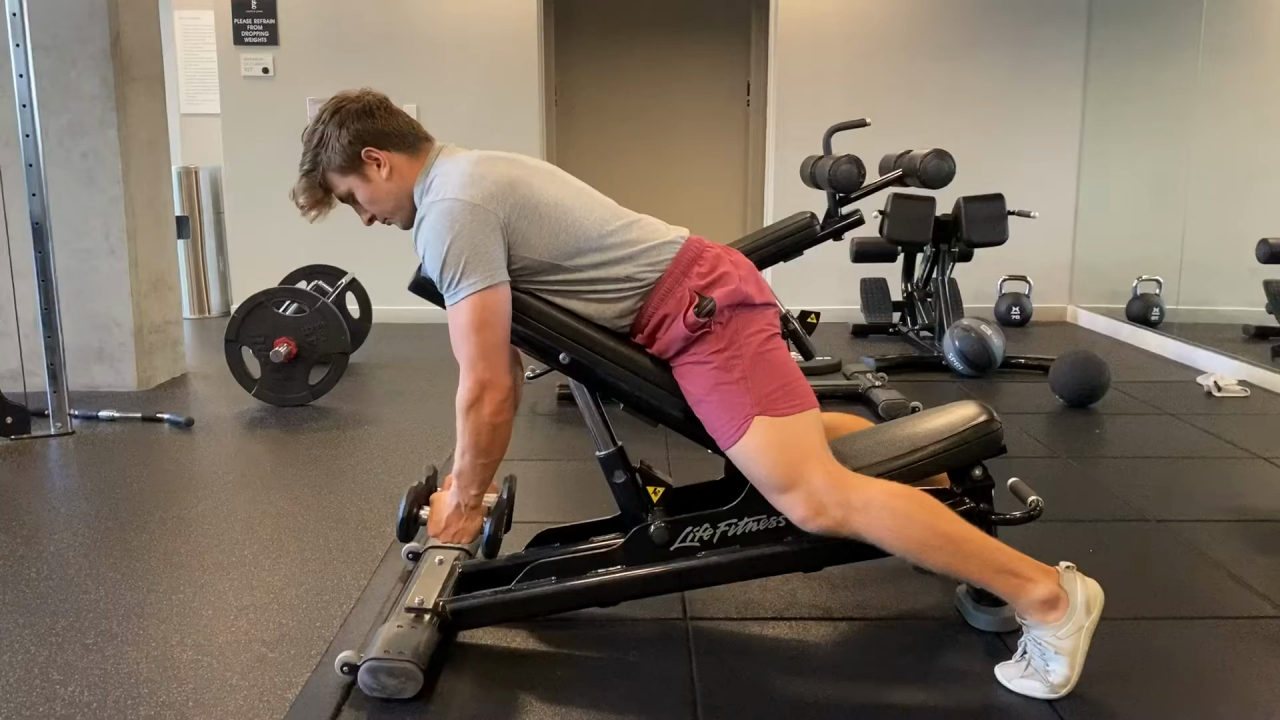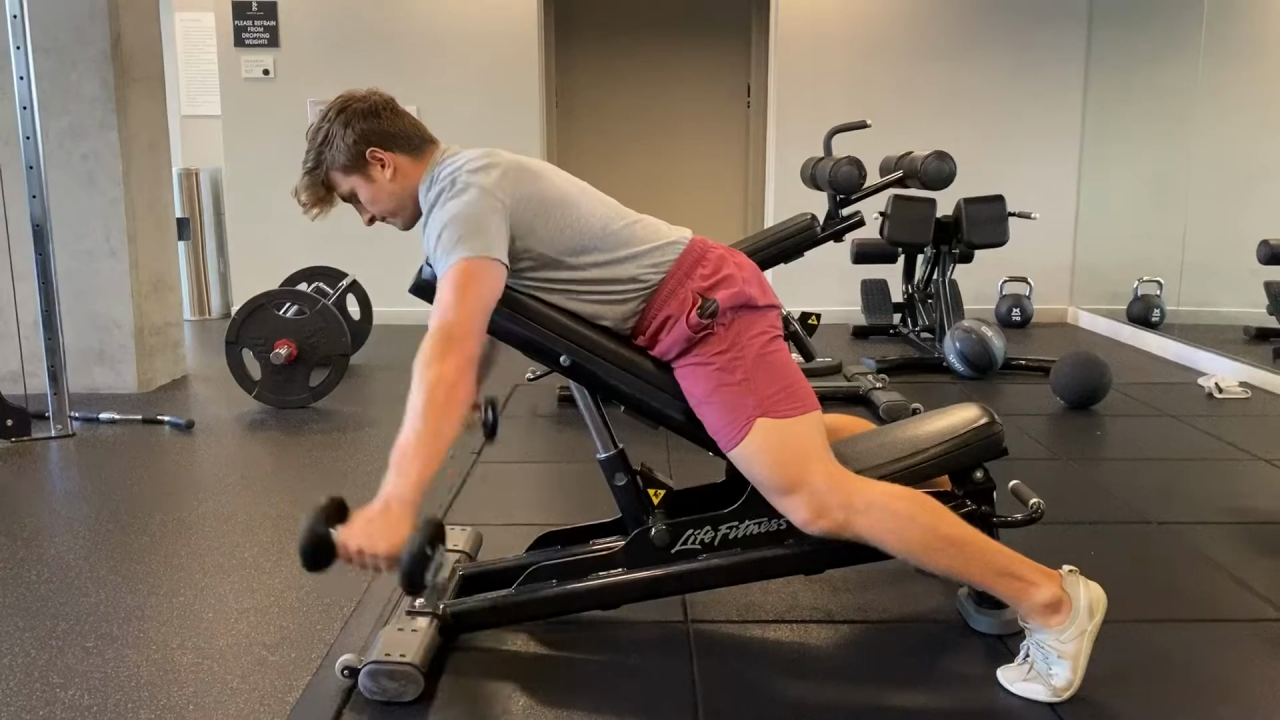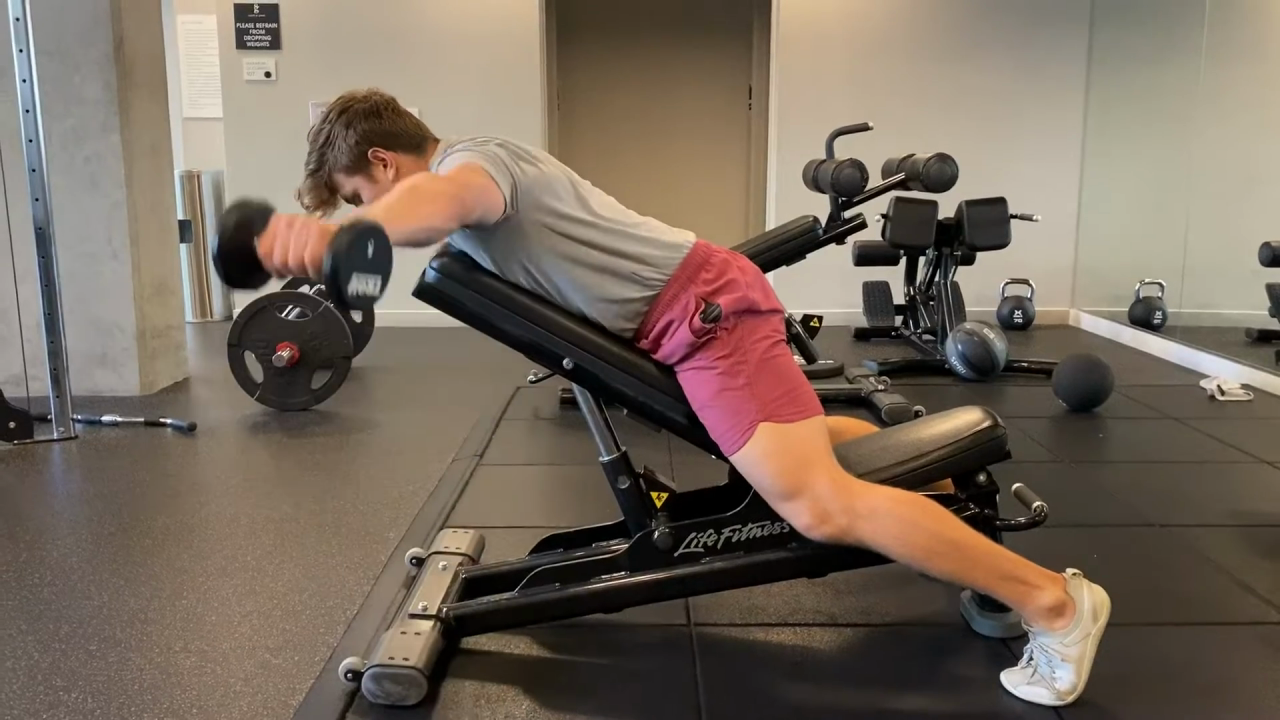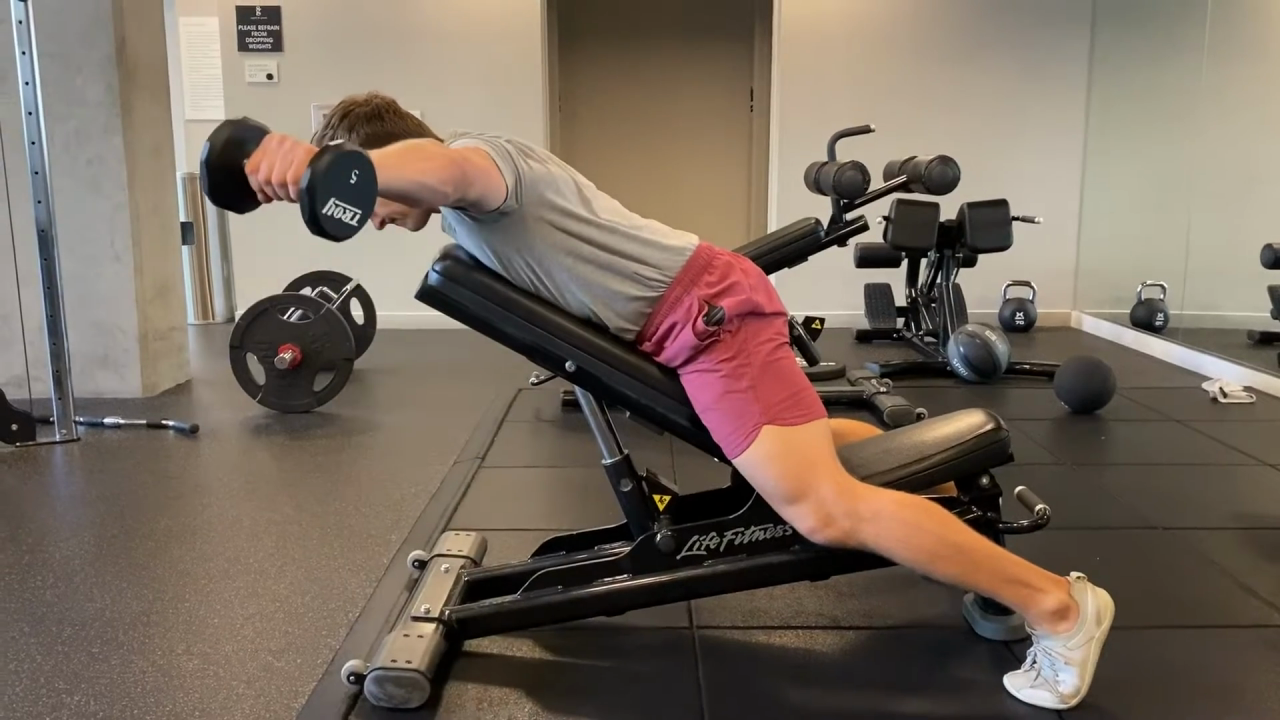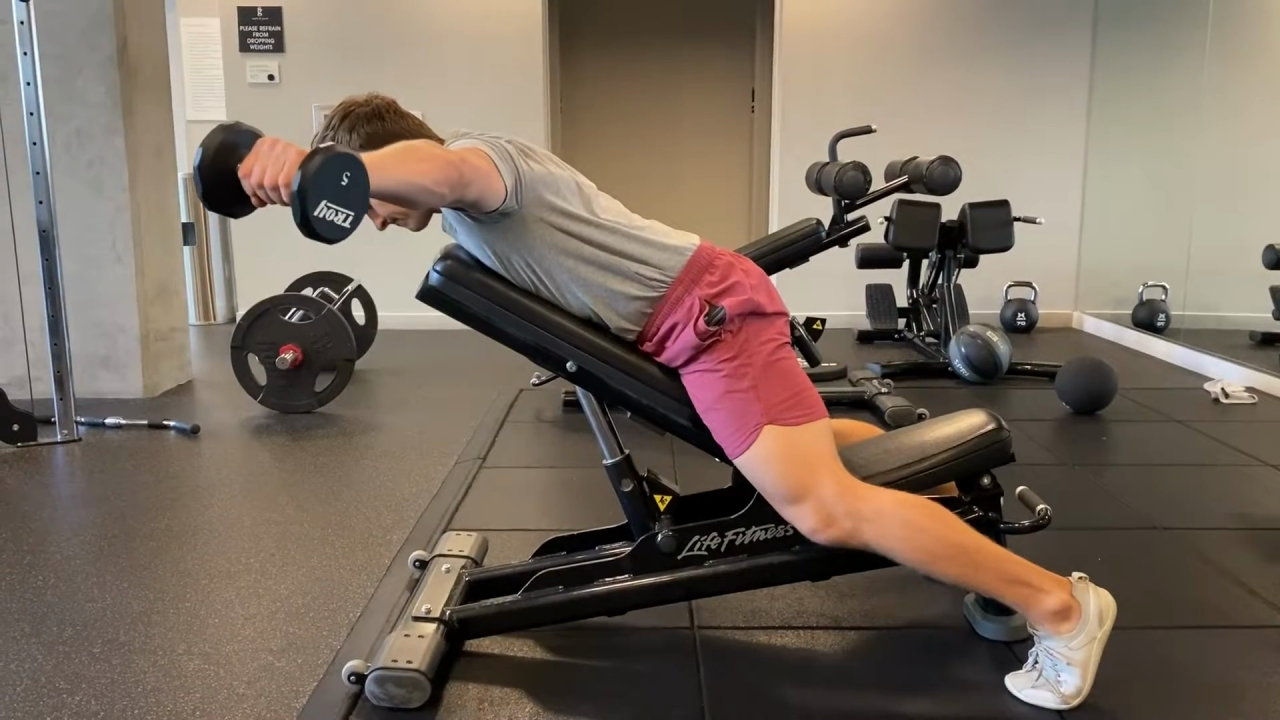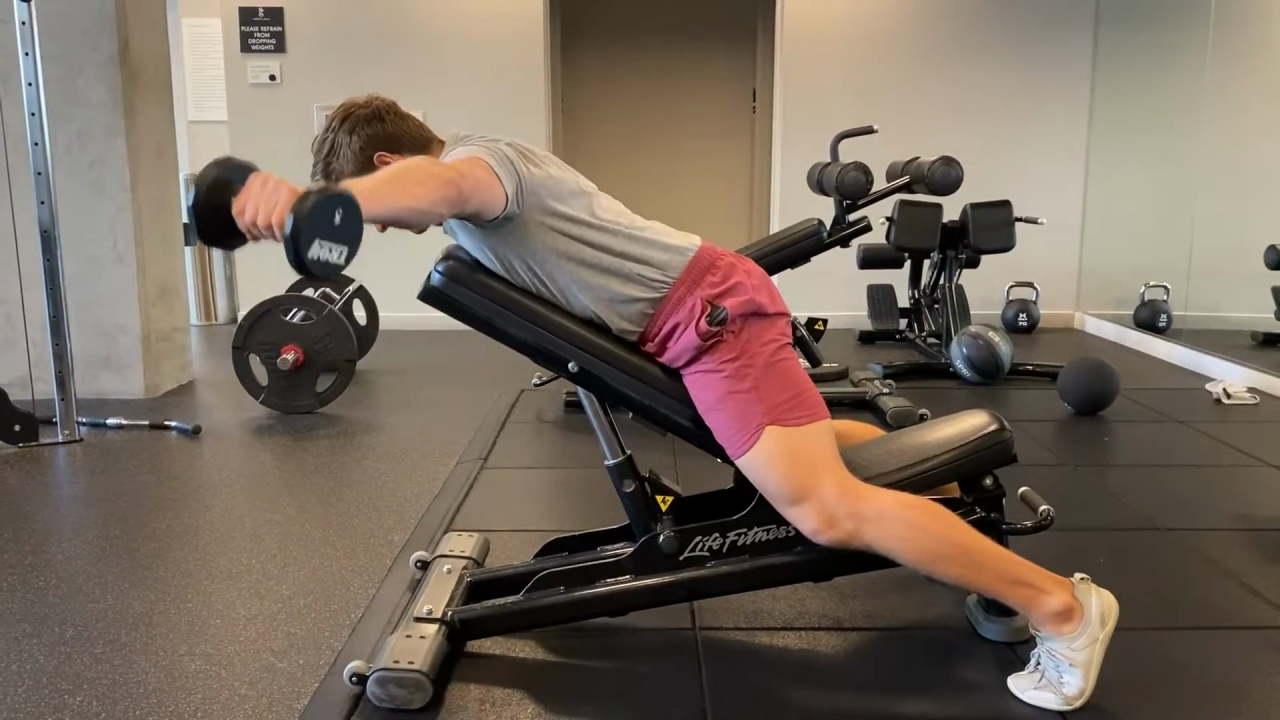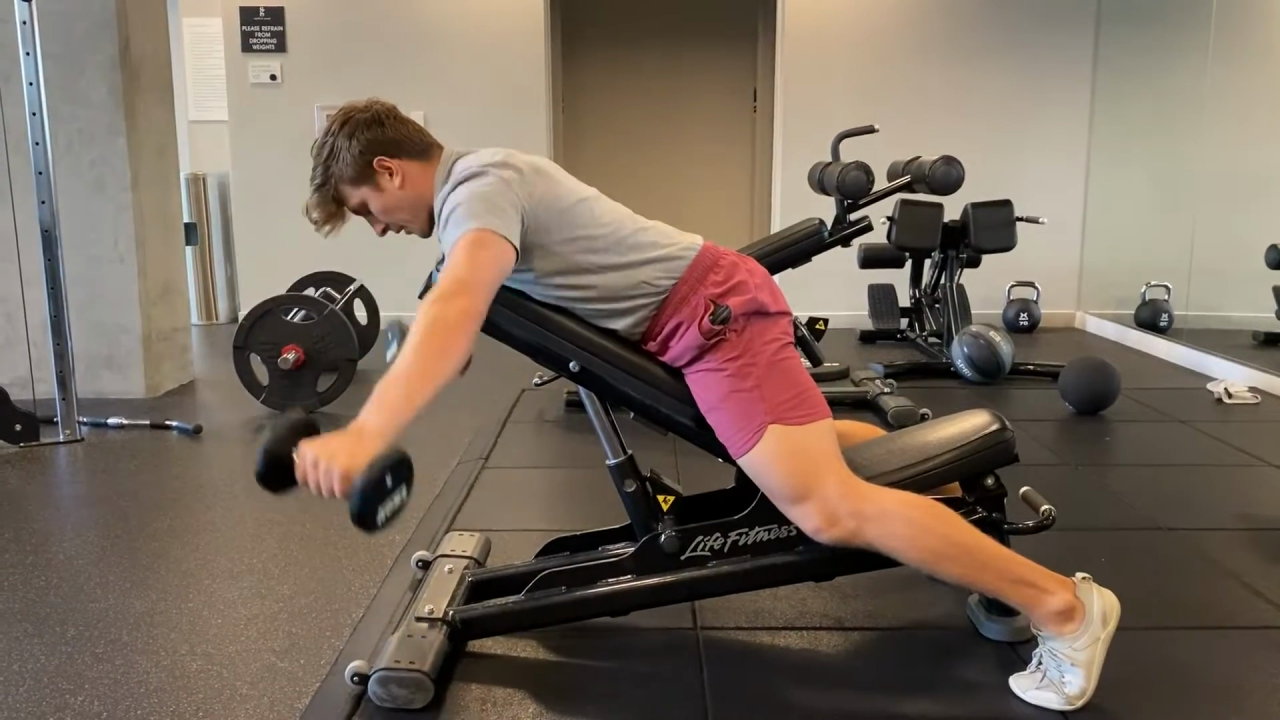
dt=0.4s
person 1, frame 1
left shoulder: (451, 212)
right shoulder: (473, 175)
left elbow: (487, 388)
right elbow: (506, 355)
left wrist: (466, 499)
right wrist: (474, 470)
left hip: (699, 308)
right hip: (698, 291)
left knee: (815, 498)
right knee: (802, 435)
left ankle: (1046, 593)
person 1, frame 2
left shoulder: (460, 197)
right shoulder: (471, 174)
left elbow: (450, 351)
right elbow: (479, 332)
left wrist: (394, 504)
right wrist: (467, 408)
left hip: (701, 308)
right hip: (697, 296)
left knee: (815, 501)
right knee: (799, 436)
left ankle: (1048, 598)
person 1, frame 3
left shoulder: (465, 162)
right shoulder: (468, 173)
left elbow: (439, 204)
left wrist: (334, 237)
left hip: (702, 308)
right hip: (694, 303)
left knee: (818, 505)
right knee: (804, 437)
left ankle: (1053, 600)
person 1, frame 4
left shoulder: (475, 154)
right shoulder: (471, 177)
left elbow: (434, 163)
left hip: (705, 312)
right hip: (695, 308)
left knee: (823, 510)
right knee: (804, 440)
left ankle: (1056, 604)
person 1, frame 5
left shoulder: (476, 154)
right shoulder: (476, 173)
left elbow: (434, 167)
left hip: (706, 311)
right hip: (696, 308)
left knee: (824, 509)
right knee: (808, 442)
left ankle: (1059, 603)
person 1, frame 6
left shoulder: (475, 156)
right shoulder: (473, 168)
left elbow: (434, 183)
left wrist: (314, 200)
left hip: (708, 311)
right hip: (697, 309)
left knee: (826, 511)
right knee: (805, 443)
left ankle: (1060, 606)
person 1, frame 7
left shoulder: (475, 191)
right shoulder: (478, 177)
left elbow: (455, 306)
right elbow: (469, 297)
left wrist: (362, 438)
right wrist: (436, 349)
left hip: (712, 312)
right hip: (706, 304)
left knee: (827, 508)
right knee: (813, 443)
left ankle: (1062, 604)
